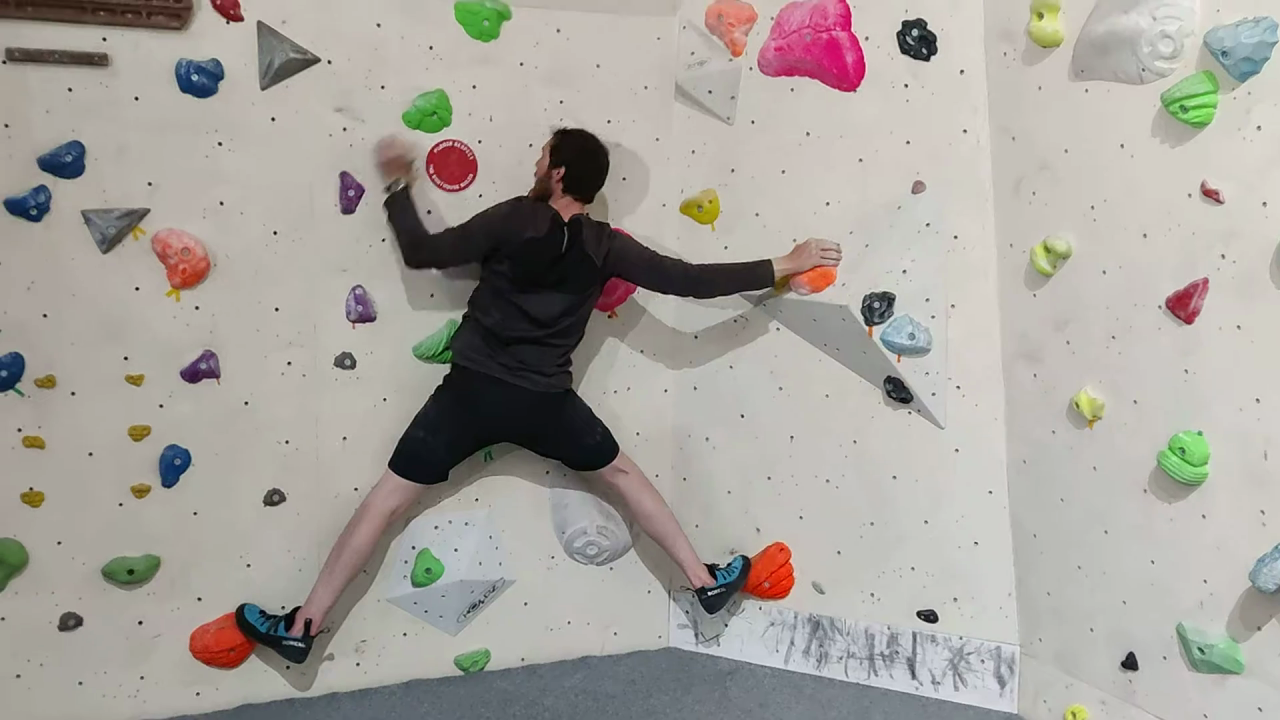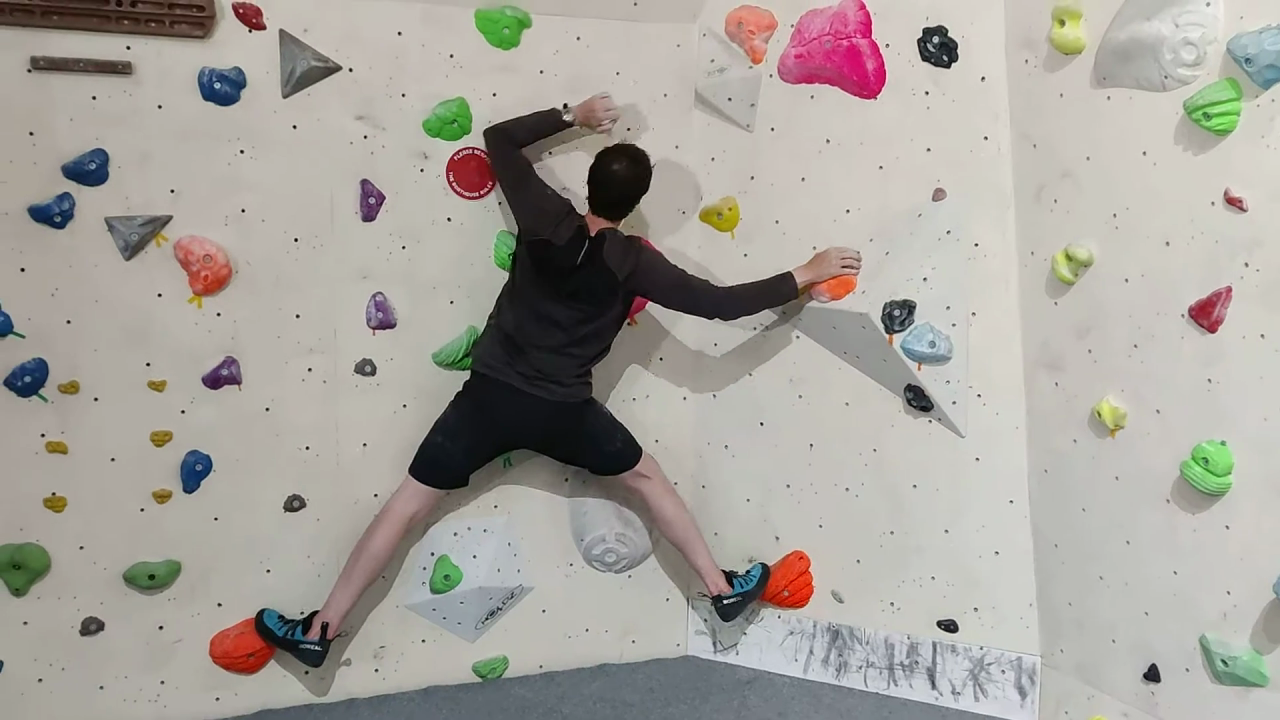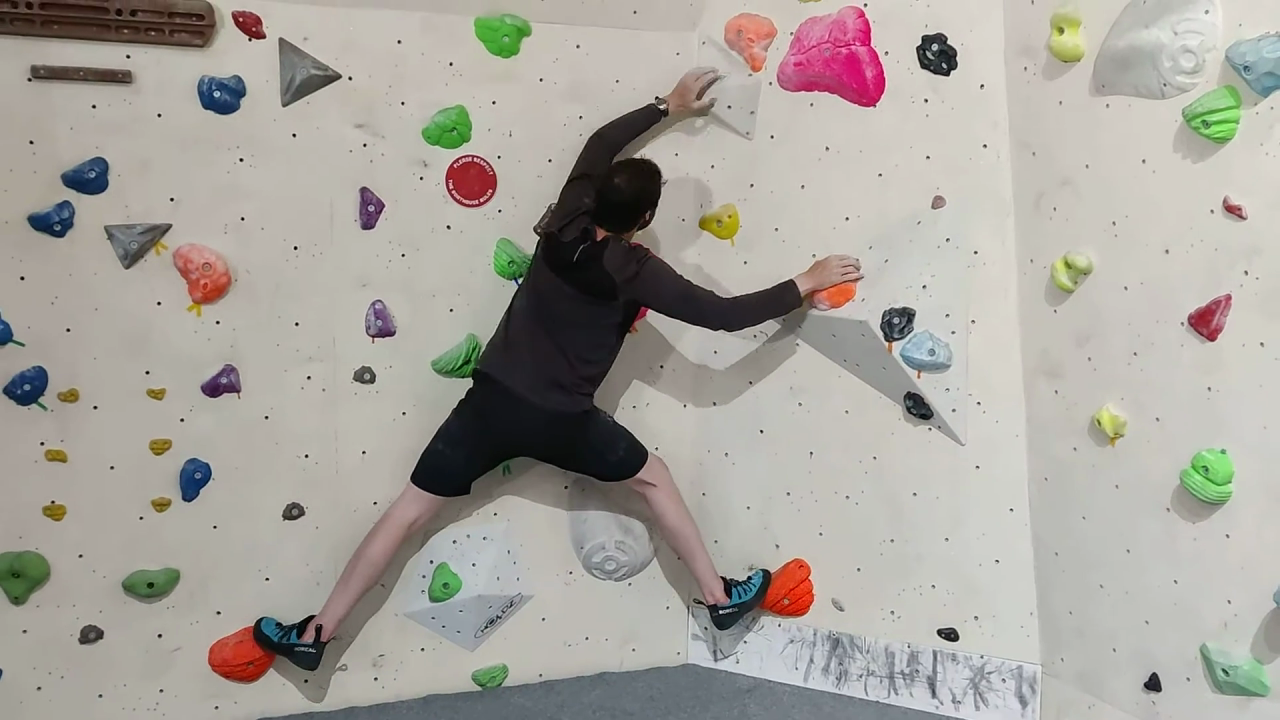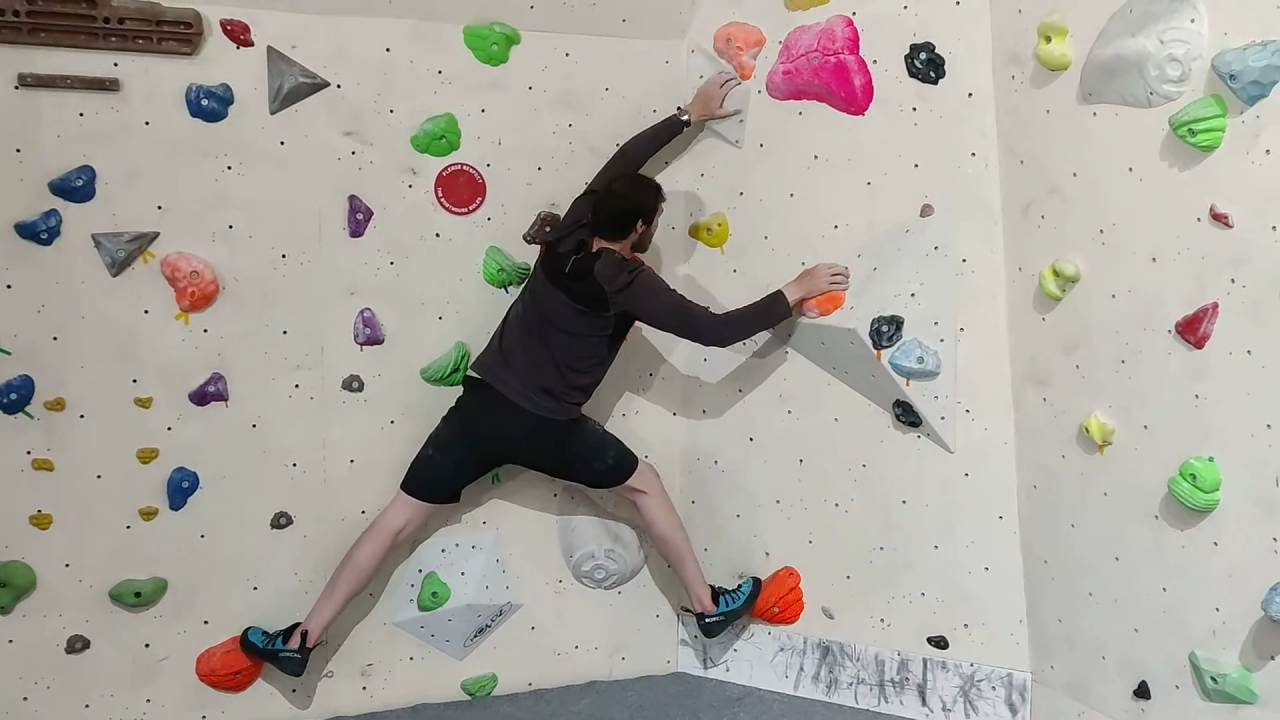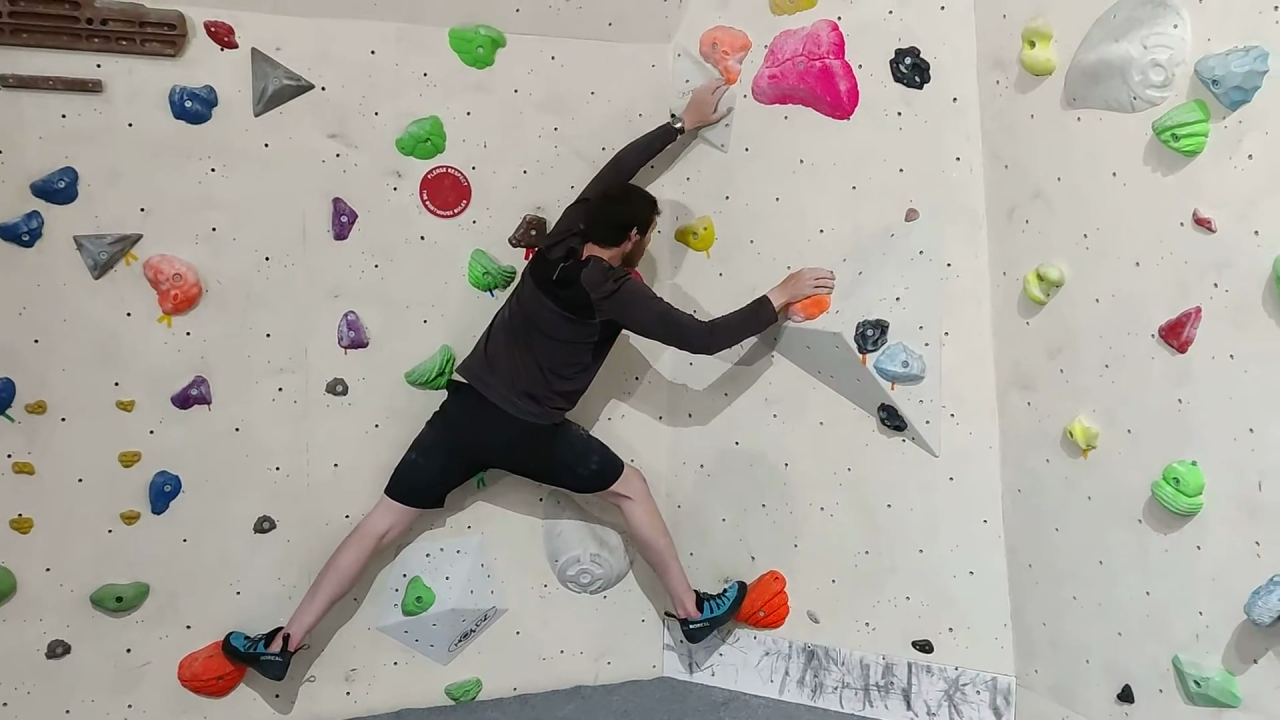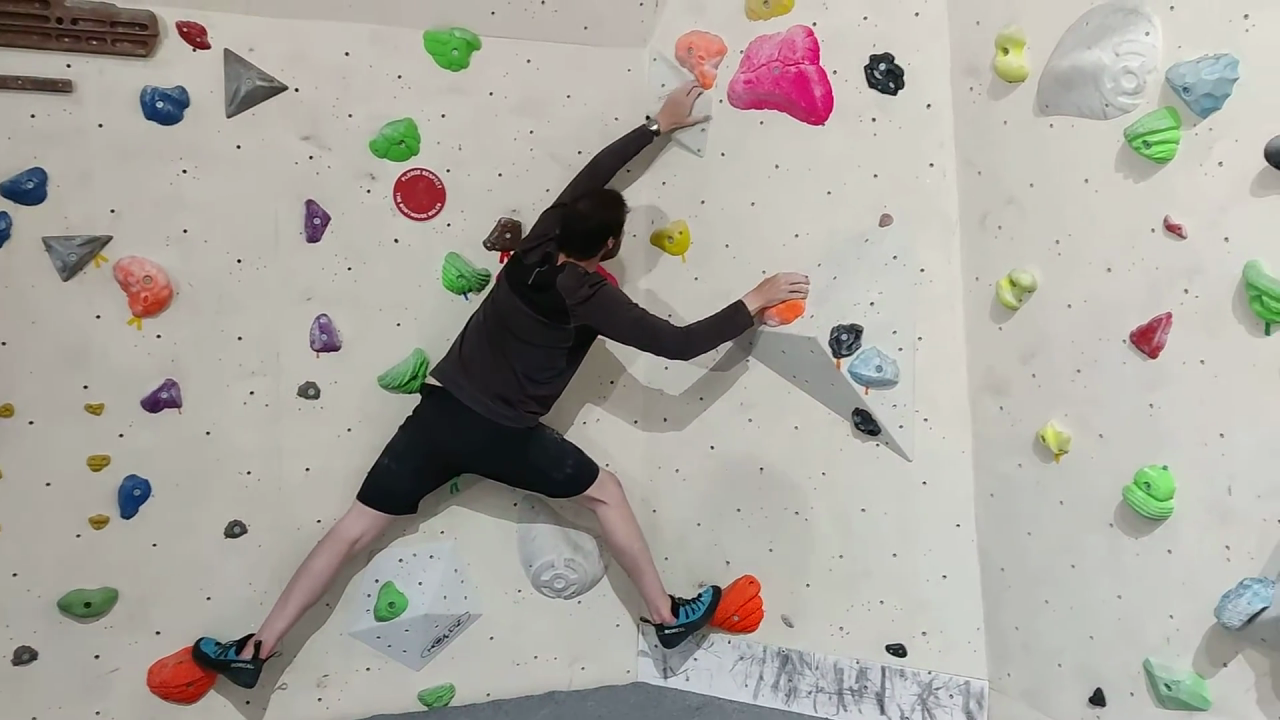
dt=0.4s
person 1, frame 1
left shoulder: (514, 219)
right shoulder: (604, 246)
left elbow: (420, 252)
right elbow: (692, 280)
left wrist: (396, 183)
right wrist: (783, 265)
left hip: (472, 391)
right hip: (544, 402)
left knee: (386, 498)
right knee: (623, 473)
left ankle: (303, 626)
right ankle: (704, 582)
person 1, frame 2
left shoulder: (544, 219)
right shoulder: (632, 263)
left elbow: (501, 139)
right elbow: (719, 303)
left wrist: (574, 117)
right wrist: (804, 275)
left hip: (490, 396)
right hip: (563, 412)
left knee: (406, 503)
right knee: (647, 475)
left ankle: (319, 629)
right ankle: (721, 589)
person 1, frame 3
left shoulder: (567, 222)
right shoulder: (636, 272)
left elbow: (600, 145)
right elbow: (725, 314)
left wrist: (666, 107)
right wrist: (806, 283)
left hip: (492, 401)
right hip: (561, 421)
left knee: (407, 510)
right knee: (653, 478)
left ankle: (316, 632)
right ankle: (718, 598)
person 1, frame 4
left shoulder: (570, 232)
right shoulder: (628, 283)
left elbow: (623, 159)
right elbow: (717, 330)
left wrist: (688, 117)
right wrist: (795, 292)
left hip: (482, 406)
right hip: (547, 428)
left knee: (397, 520)
right knee: (645, 485)
left ankle: (301, 640)
right ankle: (706, 606)
person 1, frame 5
left shoulder: (562, 238)
right shoulder: (614, 292)
left elbow: (616, 168)
right elbow: (704, 338)
left wrist: (681, 124)
right wrist: (779, 297)
left hip: (465, 411)
right hip: (528, 432)
left knee: (380, 523)
right knee: (630, 489)
left ankle: (283, 644)
right ankle: (690, 612)
person 1, frame 6
left shoulder: (539, 241)
right shoulder: (590, 297)
left elbow: (592, 171)
right elbow: (681, 343)
left wrist: (657, 125)
right wrist: (755, 301)
left hip: (439, 413)
right hip: (501, 435)
left knee: (353, 530)
right knee: (606, 492)
left ankle: (254, 651)
right ankle: (665, 616)
